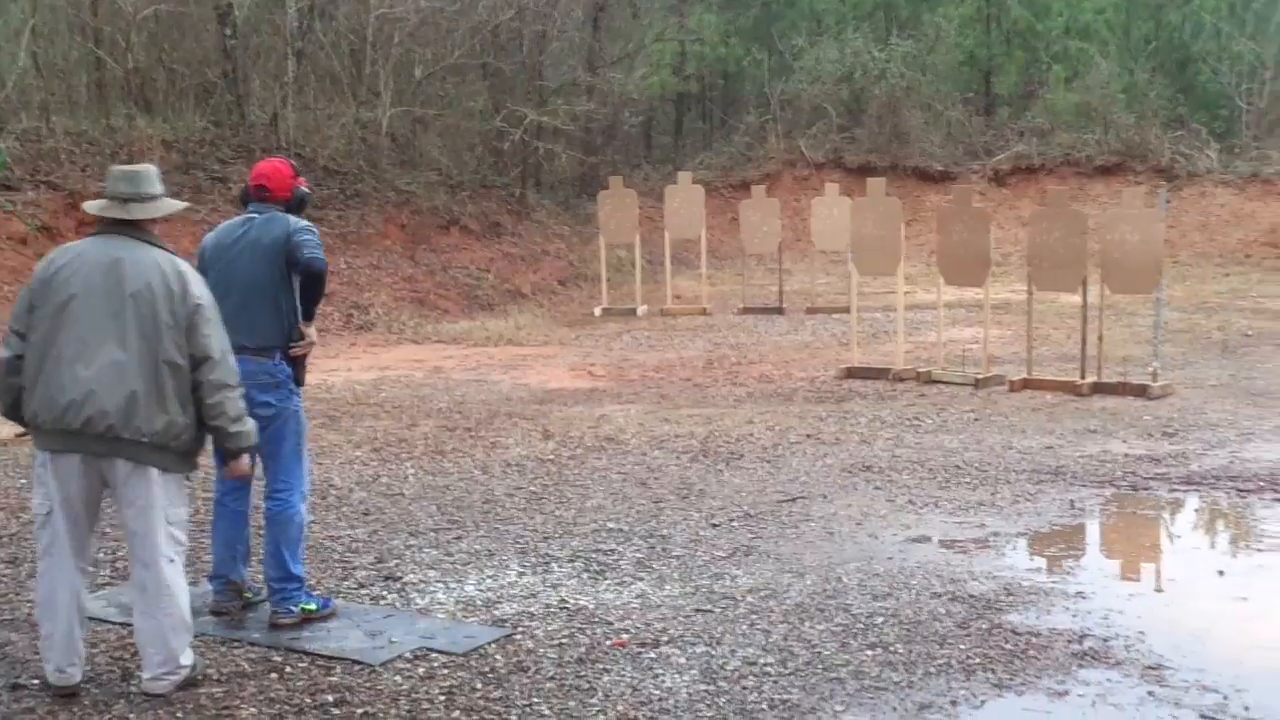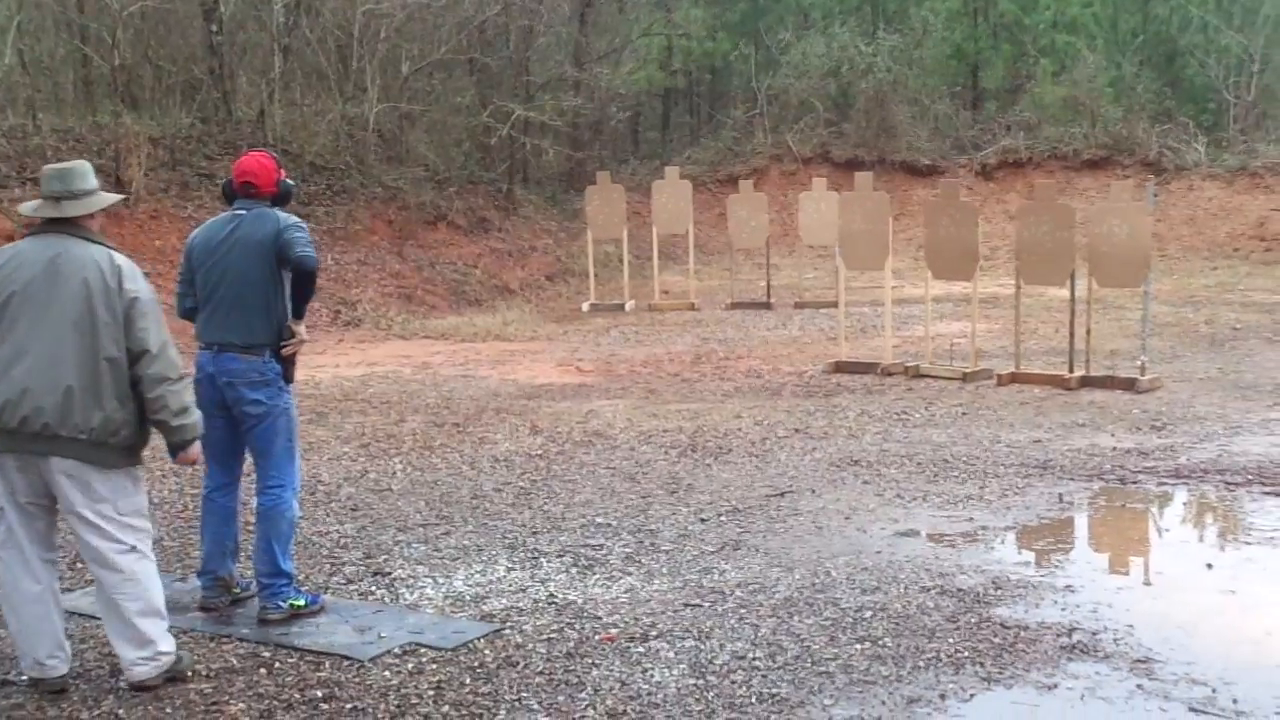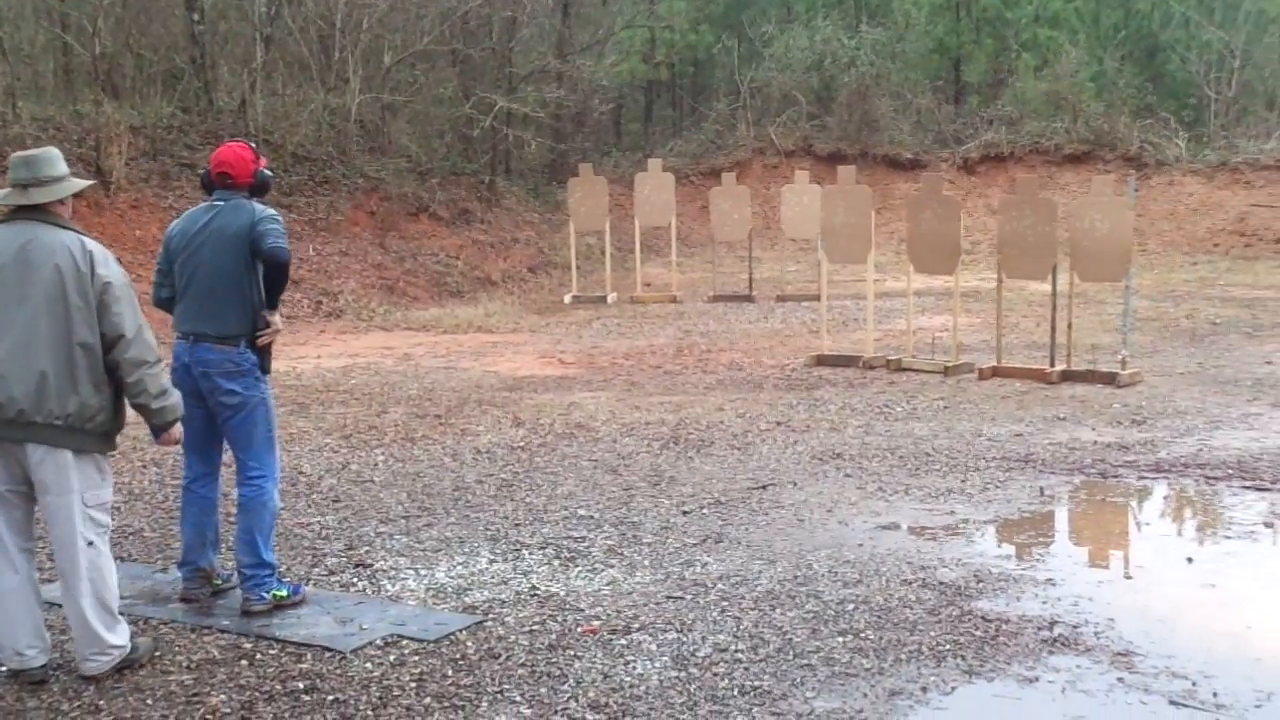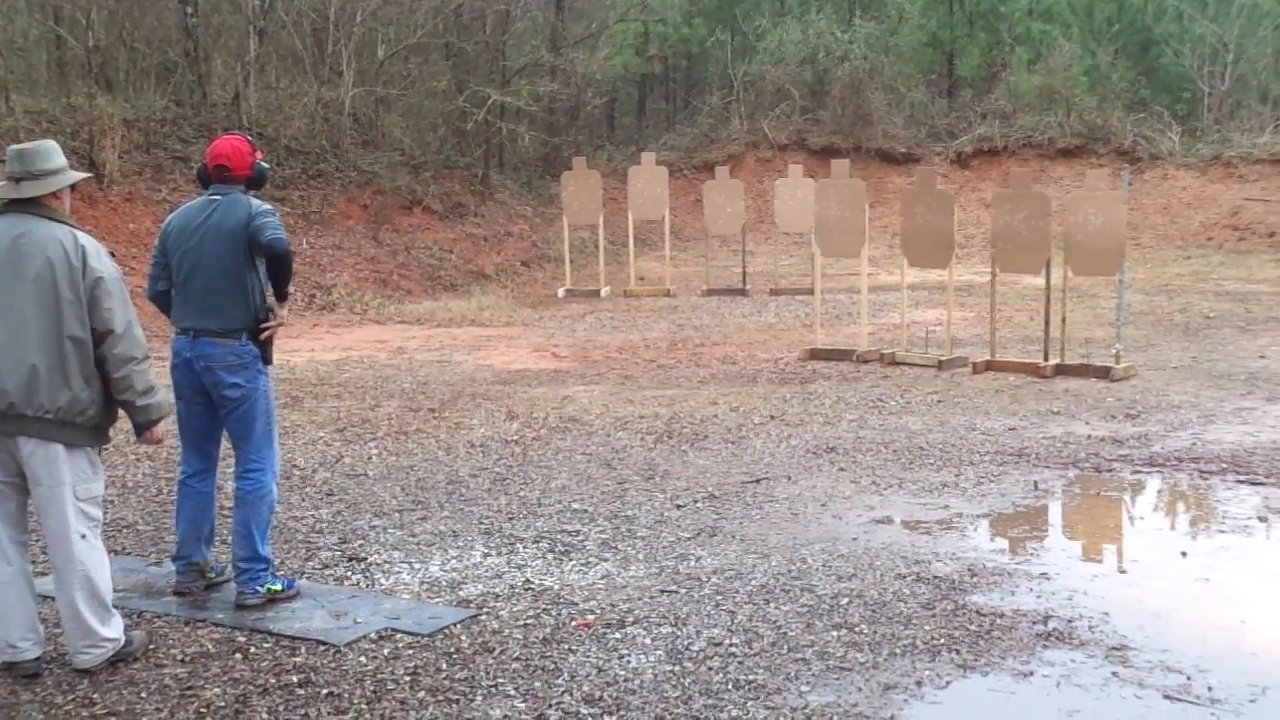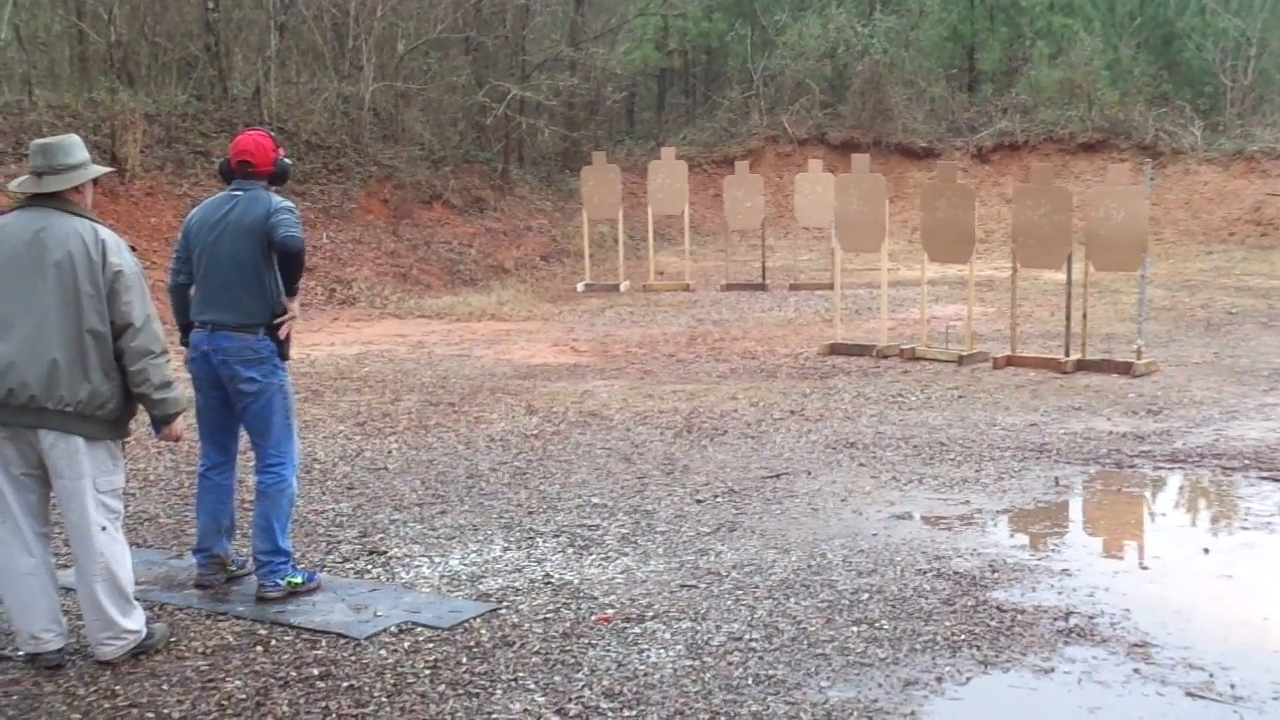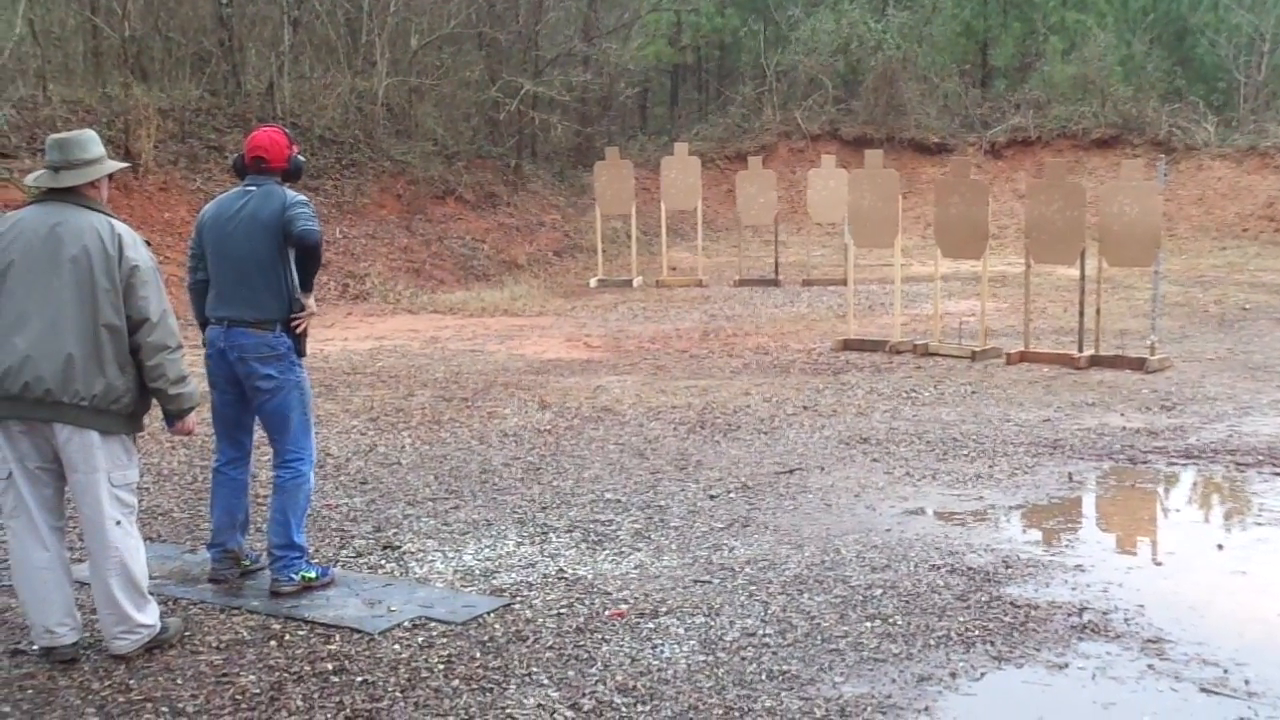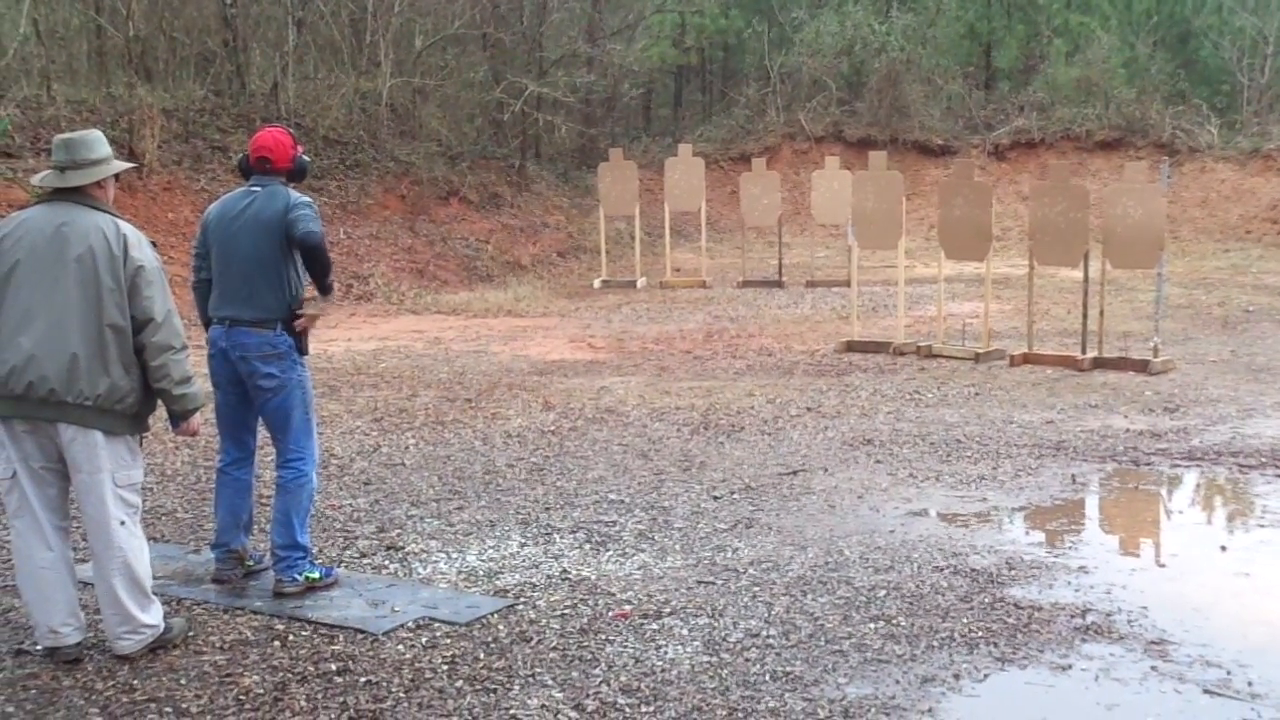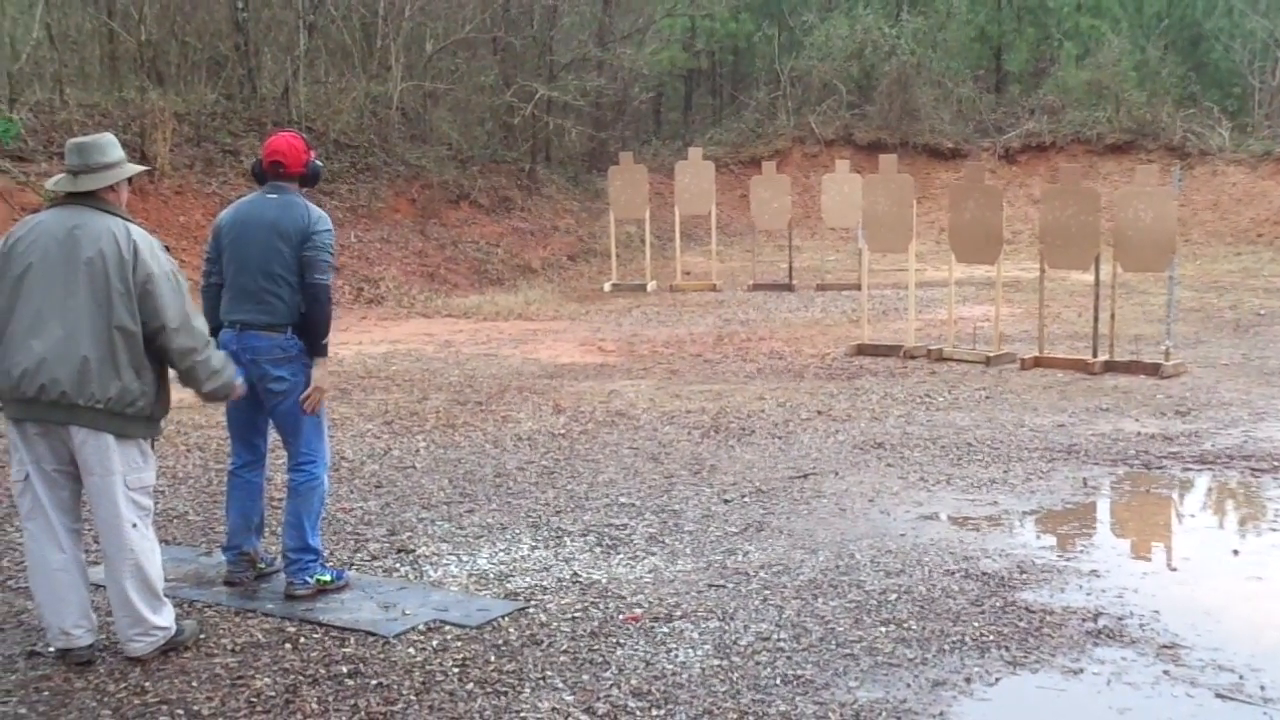
dt=0.4s
person 1, frame 1
left shoulder: (56, 264)
right shoulder: (177, 275)
right elbow: (213, 368)
right wrist: (235, 440)
left hip: (63, 432)
right hip: (147, 436)
left knee: (61, 554)
right knee: (156, 558)
left ankle: (62, 670)
right ankle: (166, 669)
person 1, frame 2
right shoulder: (116, 270)
right elbow: (155, 362)
right wrist: (182, 432)
right hip: (89, 435)
right knee: (121, 547)
left ankle: (45, 665)
right ankle: (150, 657)
person 1, frame 3
right shoulder: (87, 256)
right elbow: (131, 346)
right wrist: (162, 413)
right hip: (63, 420)
right knee: (81, 541)
right ankle: (102, 649)
person 1, frame 4
right shoulder: (81, 250)
right elbow: (120, 343)
right wrist: (145, 411)
right hip: (54, 412)
right knee: (73, 532)
right ankle: (96, 643)
person 1, frame 5
right shoulder: (101, 244)
right elbow: (139, 337)
right wrist: (164, 407)
right hip: (75, 406)
right knee: (95, 525)
right ankle: (117, 635)
person 1, frame 6
right shoulder: (116, 238)
right elbow: (154, 332)
right wrist: (178, 401)
right hip: (89, 400)
right knee: (109, 519)
left ankle: (54, 634)
right ankle: (131, 630)
person 1, frame 7
right shoulder: (122, 239)
right elbow: (159, 333)
right wrist: (183, 402)
right hip: (93, 399)
right knee: (113, 519)
left ankle: (58, 634)
right ankle: (135, 630)
person 1, frame 8
right shoulder: (132, 243)
right elbow: (178, 328)
right wrist: (222, 382)
right hip: (106, 403)
left knee: (48, 522)
right knee: (125, 522)
left ankle: (70, 636)
right ankle: (147, 633)
person 2, frame 1
left shoulder: (215, 238)
right shoulder: (293, 229)
right elbow: (314, 265)
right wrist: (306, 320)
right hip: (269, 371)
left knee: (230, 484)
right knee: (286, 488)
left ankle: (227, 587)
right ankle: (287, 599)
person 2, frame 2
left shoulder: (201, 235)
right shoulder: (283, 225)
left elbow: (186, 306)
right elbow: (306, 264)
right wrist: (297, 318)
left hip: (209, 366)
right hip: (258, 369)
left knee: (219, 482)
right knee: (278, 483)
left ankle: (216, 583)
right ankle: (278, 595)
person 2, frame 3
left shoulder: (180, 225)
right shoulder: (258, 216)
left elbow: (162, 295)
right elbow: (277, 255)
right wrist: (270, 308)
left hip: (187, 356)
right hip: (234, 360)
left knee: (199, 471)
right knee: (258, 474)
left ankle: (197, 574)
right ankle: (259, 586)
person 2, frame 4
left shoulder: (177, 220)
right shoulder: (254, 211)
left elbow: (157, 290)
right elbow: (278, 248)
right wrist: (281, 299)
left hip: (186, 353)
right hip: (236, 354)
left knee: (196, 466)
right knee: (257, 468)
left ankle: (191, 568)
right ankle: (254, 580)
person 2, frame 5
left shoulder: (199, 214)
right shoulder: (274, 207)
left elbow: (179, 284)
right elbow: (291, 245)
left wrist: (189, 339)
right wrist: (290, 296)
left hip: (205, 345)
right hip: (252, 348)
left knee: (215, 459)
right knee: (277, 462)
left ankle: (212, 561)
right ankle: (275, 573)
person 2, frame 6
left shoulder: (212, 211)
right shoulder: (289, 201)
left elbow: (197, 282)
right elbow: (309, 239)
right wrist: (306, 291)
left hip: (220, 341)
right hip: (268, 344)
left knee: (230, 455)
right knee: (294, 456)
left ankle: (225, 556)
right ankle: (288, 568)
person 2, frame 7
left shoulder: (216, 211)
right shoulder: (293, 203)
left elbow: (201, 281)
right elbow: (311, 241)
right wrist: (325, 287)
left hip: (222, 340)
right hip: (271, 342)
left knee: (234, 454)
right knee: (297, 457)
left ankle: (230, 556)
right ankle: (292, 568)
person 2, frame 8
left shoulder: (229, 216)
right shoulder: (311, 218)
left elbow: (211, 288)
right elbow: (317, 293)
left wrist: (219, 350)
right wrist: (319, 360)
left hip: (234, 347)
right hip: (282, 347)
left knee: (245, 457)
right knee: (308, 460)
left ankle: (241, 558)
right ankle: (303, 570)
